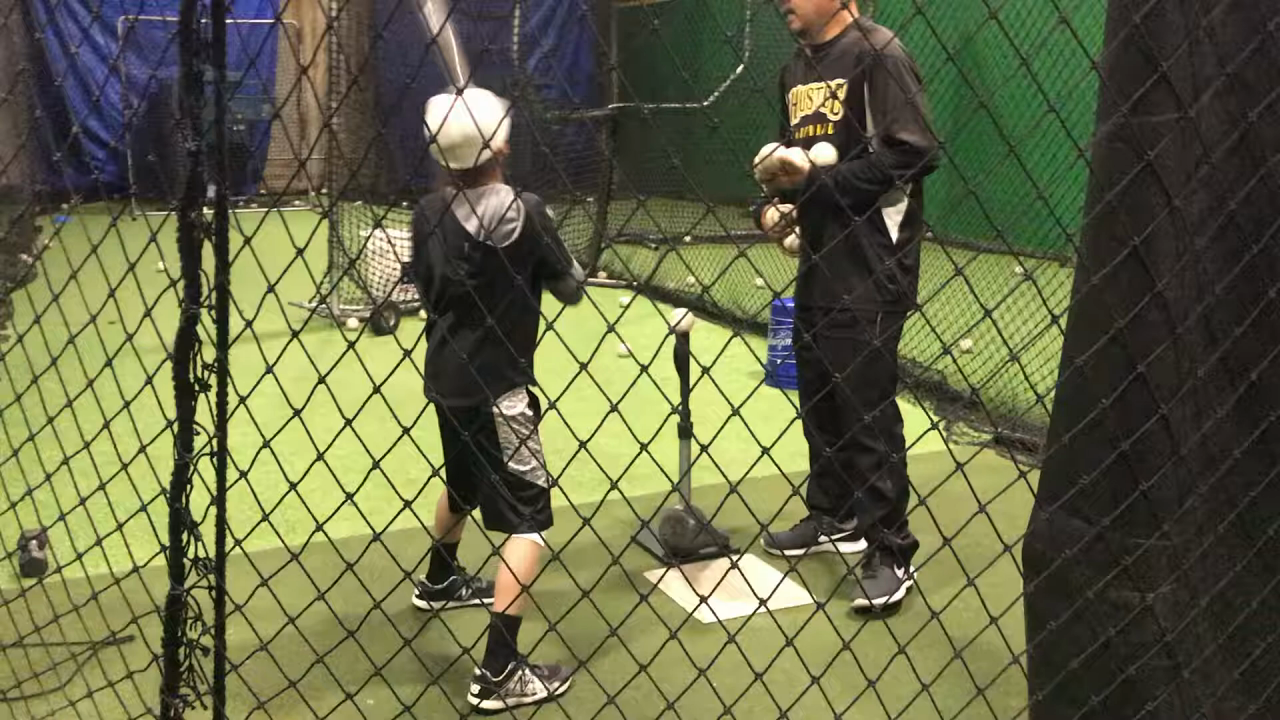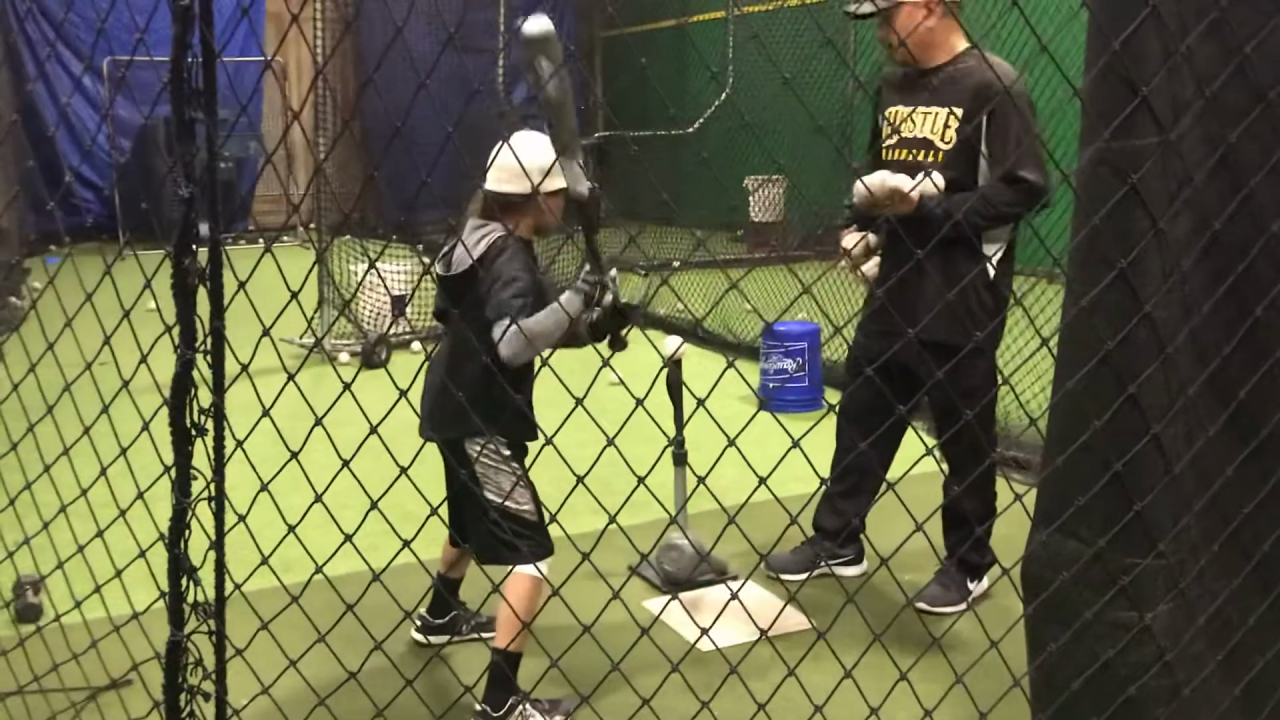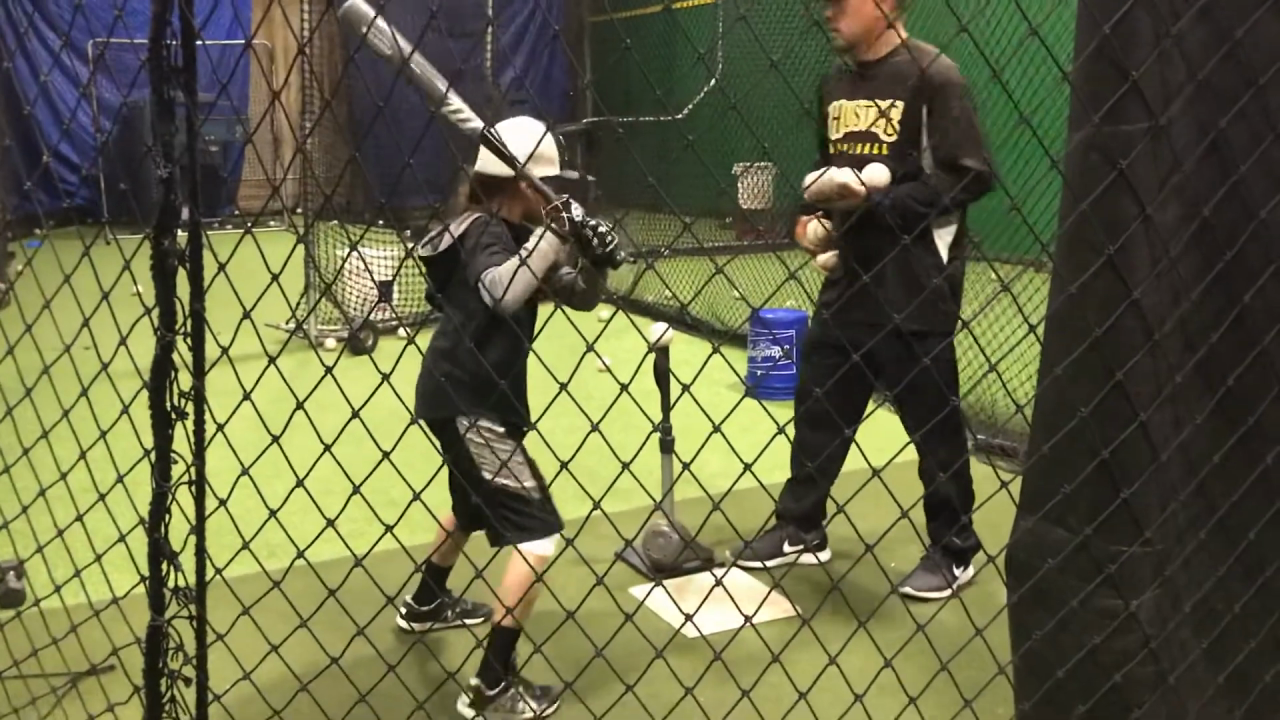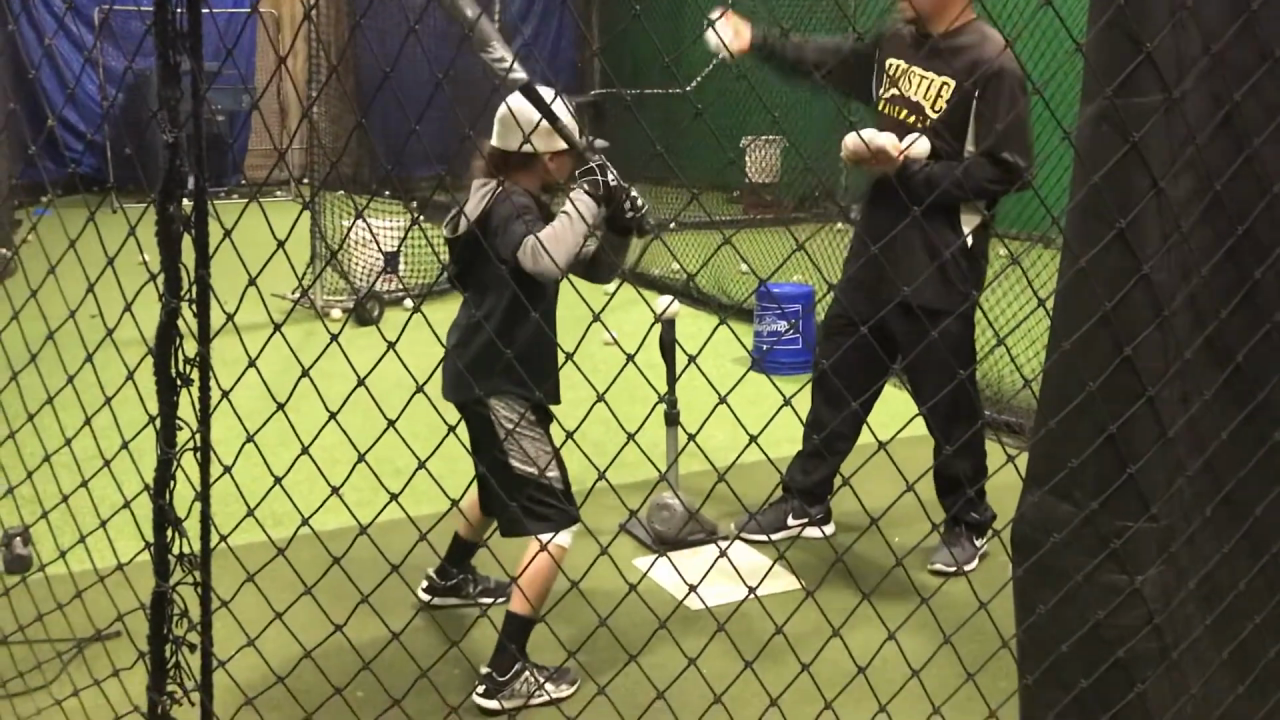
dt=1s
person 1, frame 1
left shoulder: (430, 211)
right shoulder: (525, 212)
right elbow: (572, 286)
left hip: (448, 373)
right hip: (496, 384)
left knee: (464, 481)
right knee: (527, 519)
left ankle: (440, 579)
right ankle: (498, 670)
person 1, frame 2
left shoulder: (491, 243)
right shoulder: (505, 256)
left elbow: (538, 331)
right elbow: (514, 345)
left wrist: (592, 320)
right wrist: (580, 301)
left hip: (461, 407)
right hip: (478, 418)
left knee: (475, 519)
right knee: (529, 552)
left ankle: (440, 615)
person 1, frame 3
left shoulder: (513, 233)
right shoulder: (482, 233)
left elbow: (580, 297)
right elbow: (504, 293)
left wrist: (593, 256)
right wrist: (554, 235)
left hip: (467, 396)
right hip: (468, 403)
left knee: (475, 499)
right knee: (537, 532)
left ankle: (426, 601)
person 1, frame 4
left shoulder: (521, 203)
right shoulder: (508, 205)
left elbow: (597, 268)
right elbow: (545, 260)
left wrist: (617, 226)
right wrist: (586, 198)
left hip: (488, 373)
right hip: (496, 381)
left knee: (504, 478)
right knee: (554, 521)
left ankle: (448, 578)
right ankle: (505, 673)
person 2, frame 1
left shoulder: (878, 53)
right shoulder: (796, 68)
left elbow: (915, 153)
left wrist: (816, 179)
right wrist: (775, 201)
left hip: (872, 266)
right hip: (819, 260)
left knee: (866, 404)
right knee: (819, 395)
left ankle: (891, 551)
right ankle: (832, 515)
person 2, frame 2
left shoulder: (994, 86)
right shoulder: (892, 87)
left elbow: (1027, 191)
left wrist: (926, 210)
right wrist: (861, 226)
left hip: (961, 302)
right hip: (892, 293)
left knee: (963, 437)
right knee: (861, 420)
left ankle: (969, 564)
right ankle: (837, 541)
person 2, frame 3
left shoulder: (930, 75)
right shoulder: (836, 80)
left elbow: (972, 177)
left wrist: (874, 202)
right wrist: (812, 212)
left hip: (916, 283)
right hip: (848, 277)
left knee: (932, 421)
right knee: (819, 405)
left ankle: (953, 548)
right ankle: (800, 529)
person 2, frame 4
left shoulder: (991, 62)
left elbow: (1007, 171)
right elbow: (834, 62)
left wrist: (908, 171)
left hip: (940, 266)
right hip: (874, 248)
left knee: (948, 400)
right knee: (836, 379)
left ankle: (968, 523)
right ankle: (806, 502)
